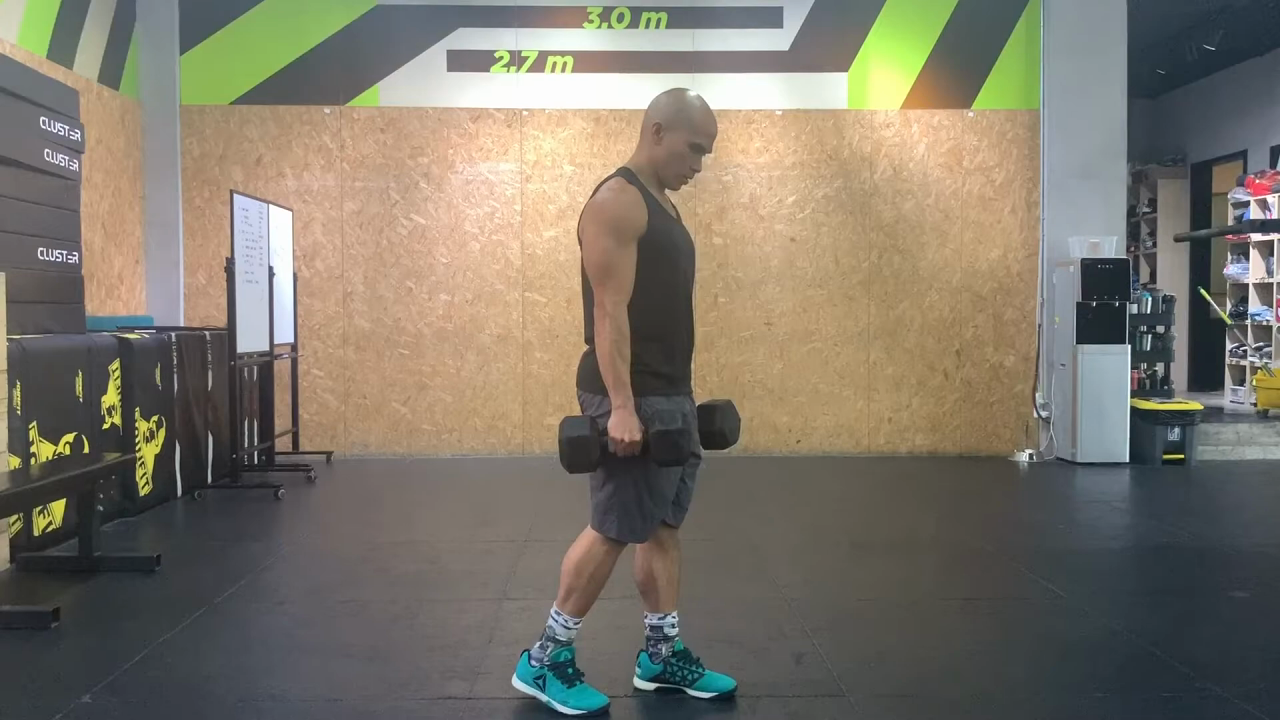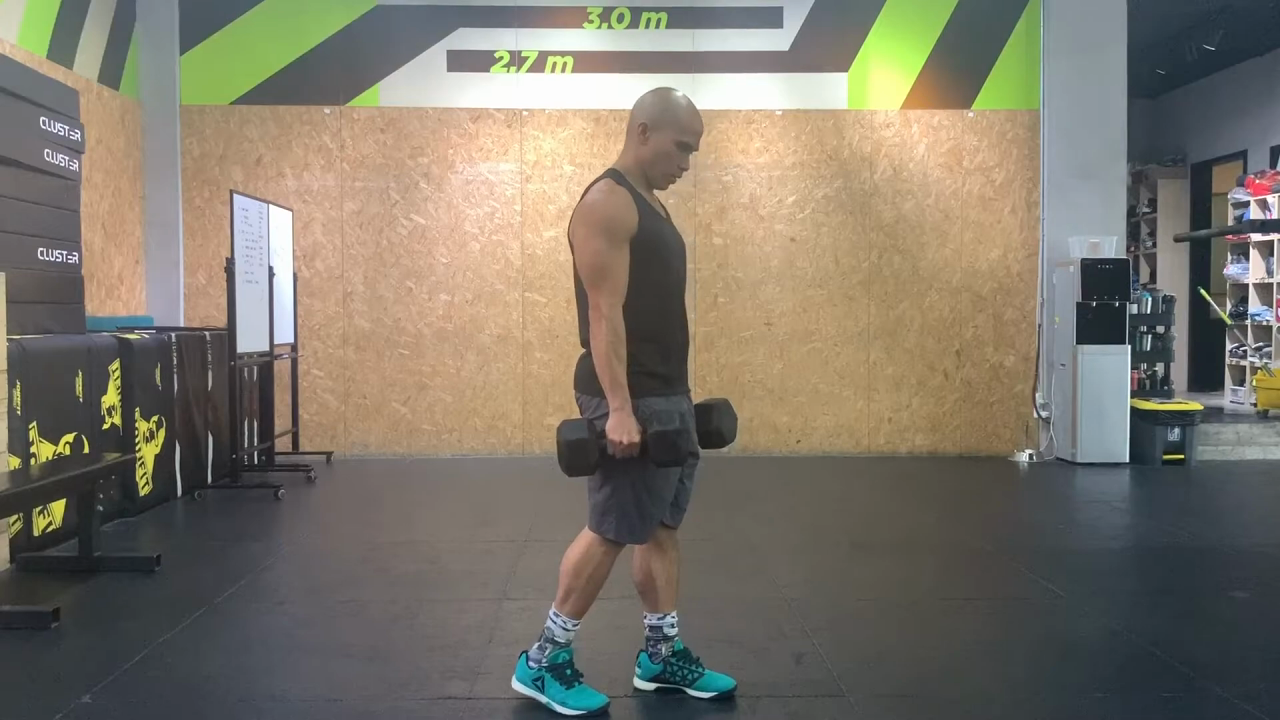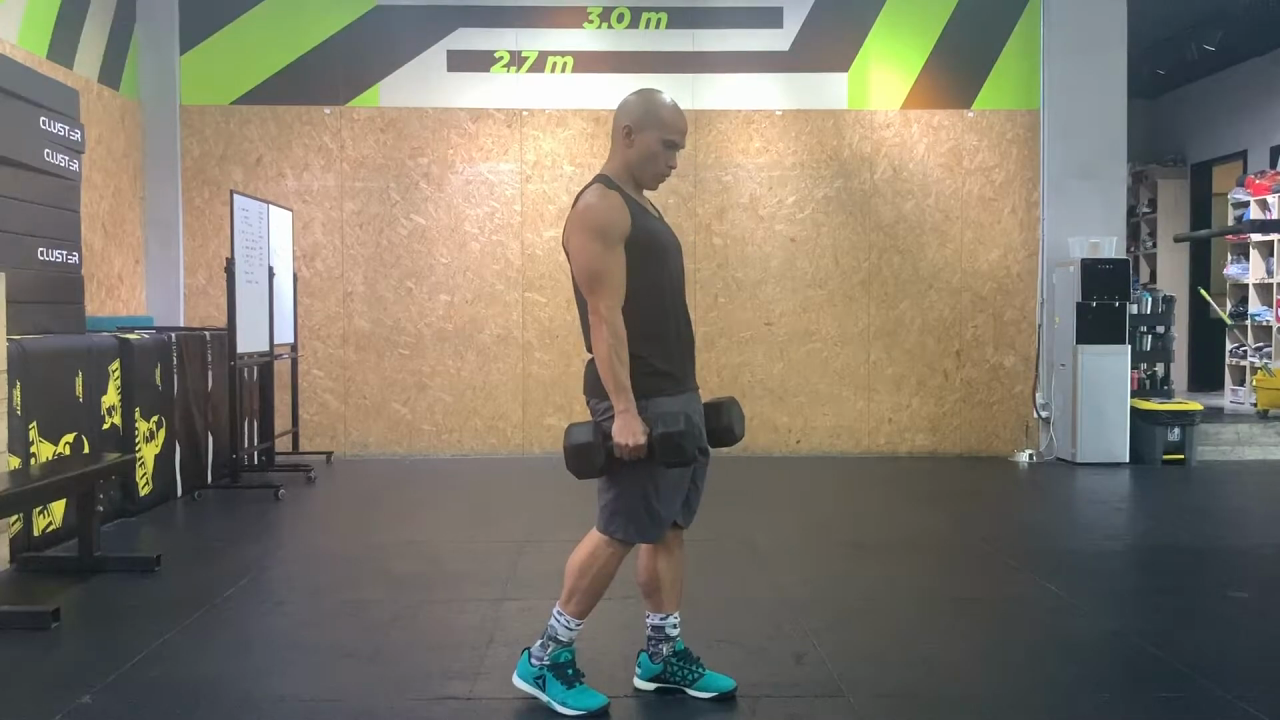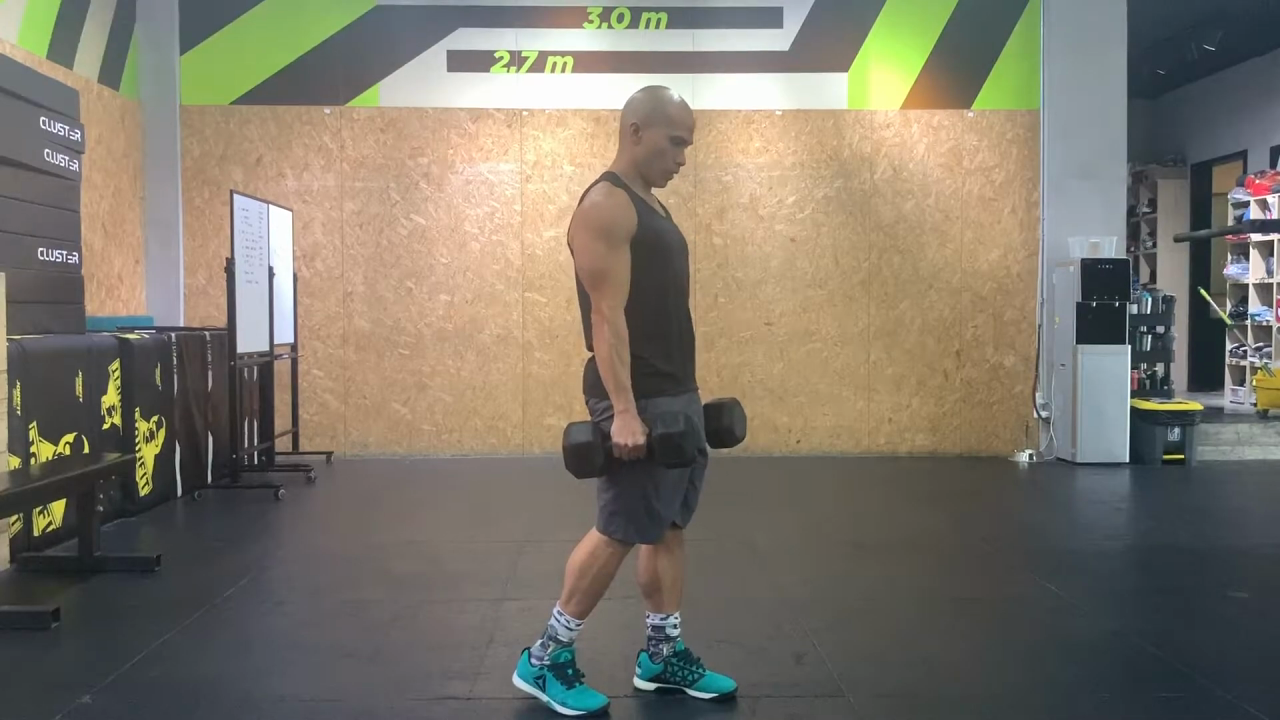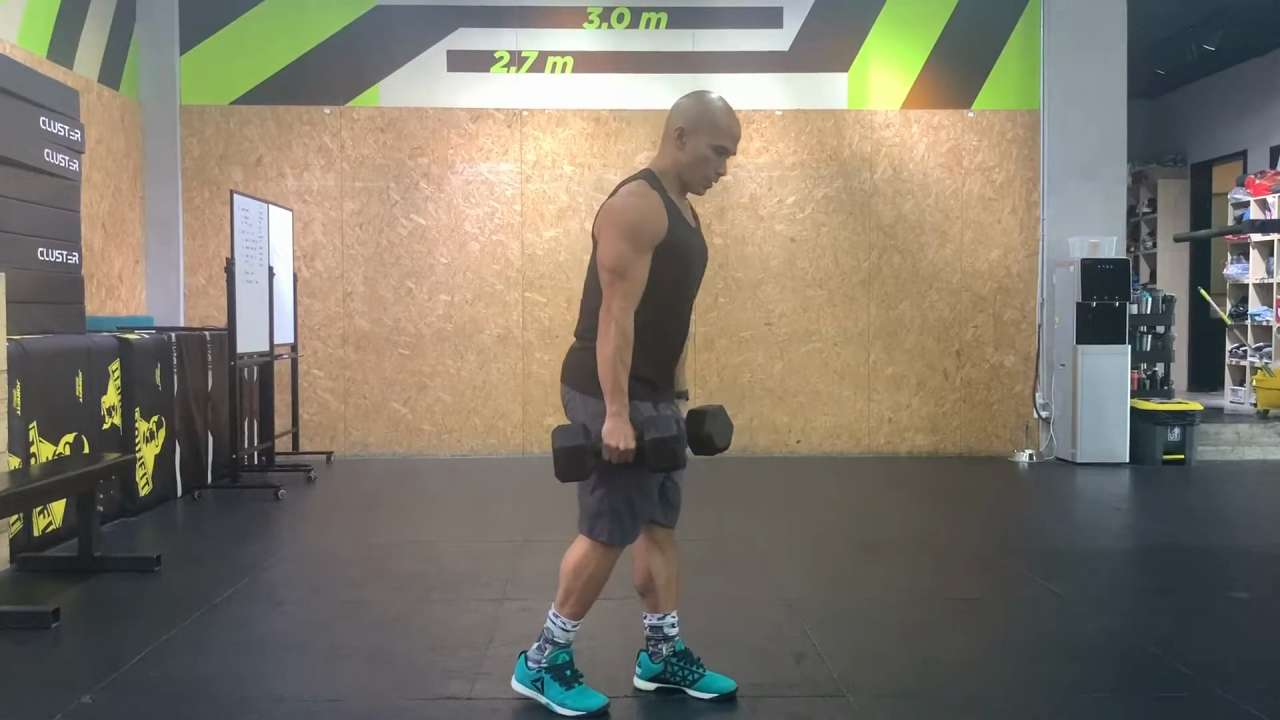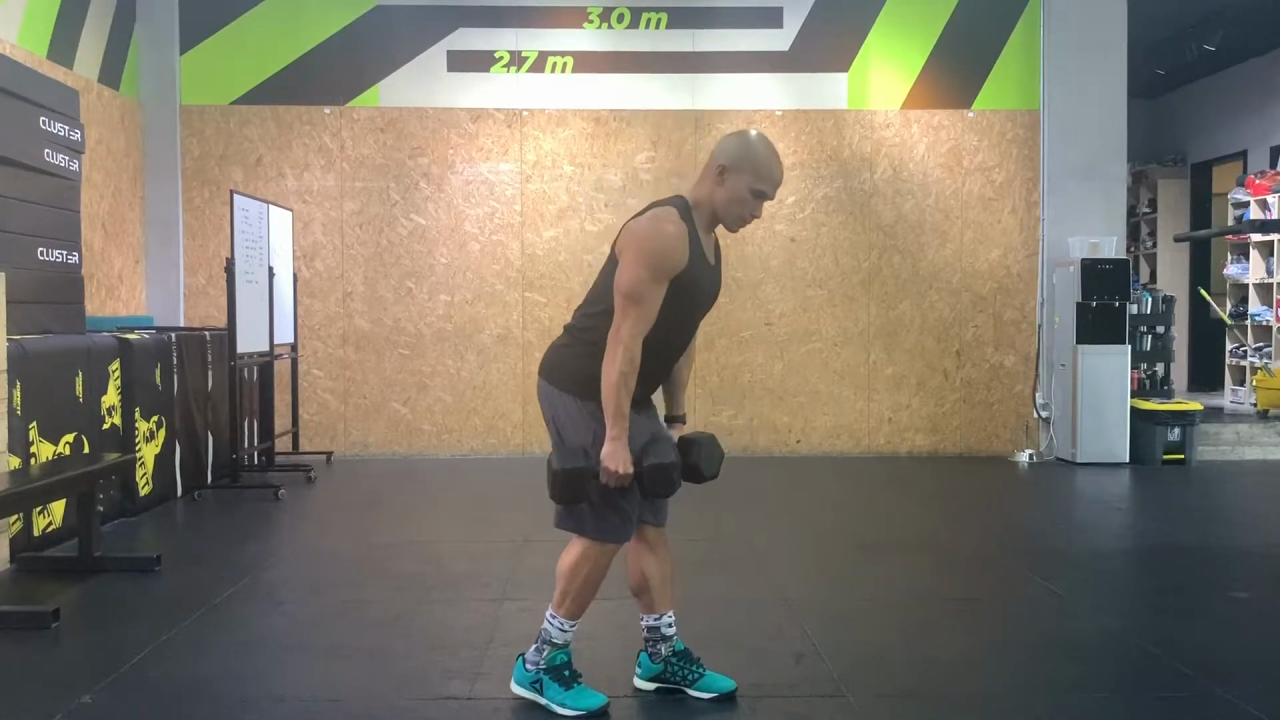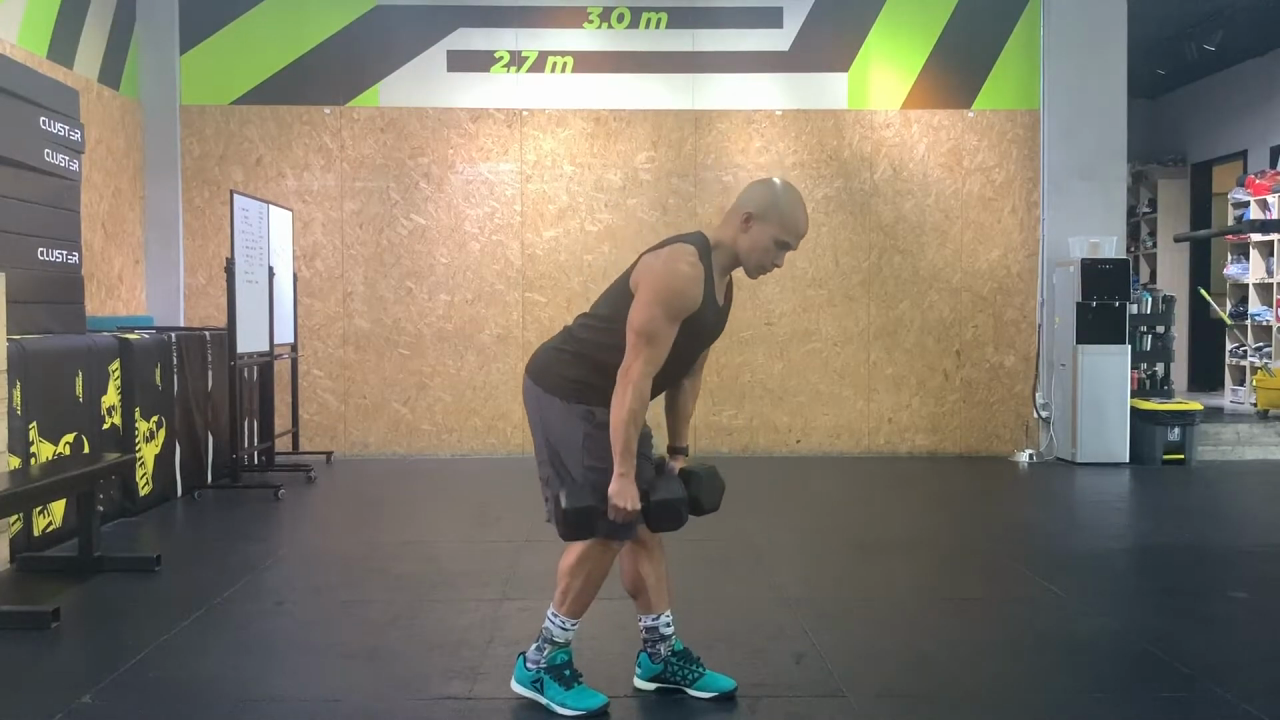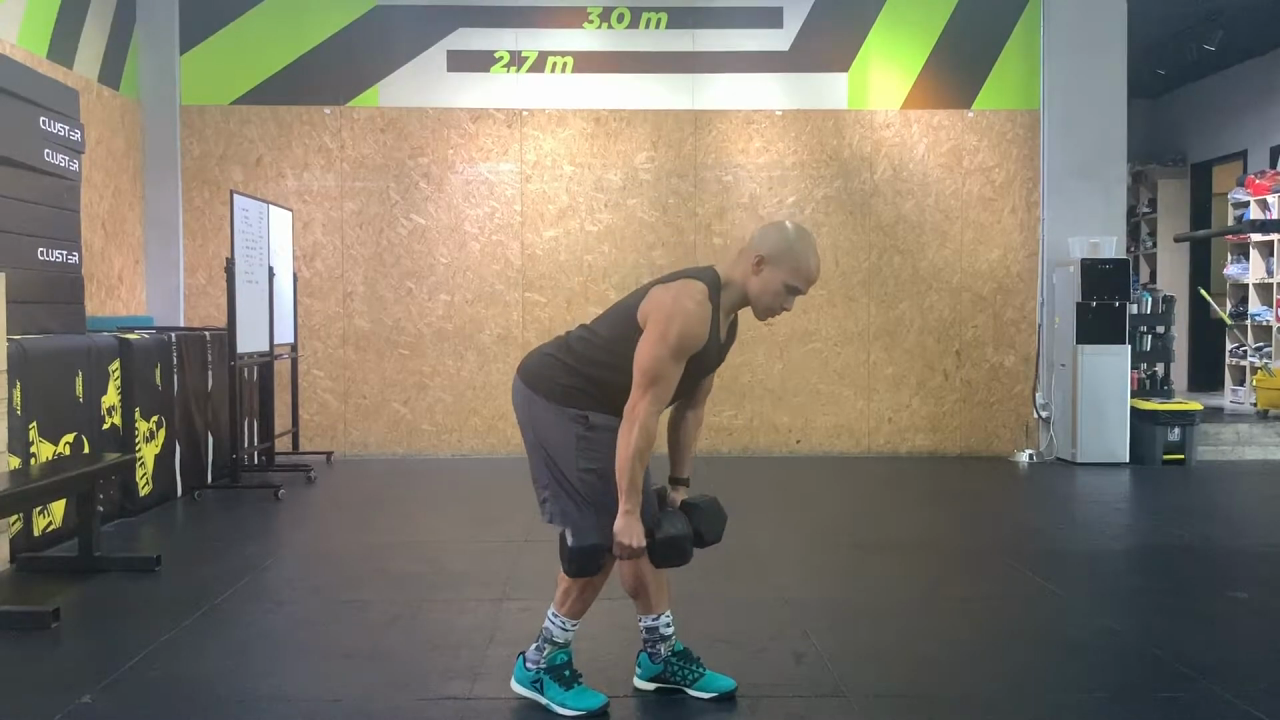
dt=0.4s
person 1, frame 1
left shoulder: (662, 205)
right shoulder: (617, 201)
right elbow: (611, 310)
left wrist: (679, 396)
right wrist: (621, 407)
left hip: (671, 392)
right hip: (631, 396)
left knee: (664, 525)
right knee: (615, 528)
left ankle: (663, 655)
right ankle: (545, 660)
person 1, frame 2
left shoulder: (650, 205)
right shoulder: (607, 203)
right elbow: (605, 313)
right wrist: (618, 407)
left hip: (668, 393)
right hip: (628, 399)
left knee: (661, 526)
right knee: (612, 530)
left ankle: (662, 654)
right ankle: (544, 661)
person 1, frame 3
left shoulder: (641, 206)
right shoulder: (598, 208)
right elbow: (605, 317)
right wrist: (624, 411)
left hip: (678, 392)
right hip: (639, 400)
left knee: (669, 526)
right knee: (621, 529)
left ankle: (663, 654)
right ankle: (545, 659)
person 1, frame 4
left shoulder: (650, 205)
right shoulder: (606, 206)
right elbow: (608, 316)
right wrist: (624, 412)
left hip: (676, 394)
right hip: (638, 401)
left knee: (669, 527)
right knee: (621, 530)
left ankle: (664, 654)
right ankle: (546, 659)
person 1, frame 5
left shoulder: (682, 211)
right shoulder: (636, 205)
right elbow: (616, 316)
left wrist: (677, 396)
right wrist: (616, 414)
left hip: (653, 394)
right hip: (611, 394)
left knee: (659, 524)
right knee: (610, 530)
left ankle: (663, 655)
right ankle: (542, 662)
person 1, frame 6
left shoulder: (708, 243)
right shoulder: (661, 233)
left elbow: (680, 340)
right elbow: (625, 338)
left wrist: (676, 420)
right wrist: (615, 438)
left hip: (629, 397)
right hip: (582, 390)
left knee: (649, 523)
right knee: (603, 527)
left ankle: (662, 654)
right ankle: (540, 664)
person 1, frame 7
left shoulder: (721, 283)
right shoulder: (678, 271)
left elbow: (686, 374)
right elbow: (635, 375)
left wrist: (678, 453)
right wrist: (622, 475)
left hip: (602, 398)
right hip: (566, 392)
left knee: (643, 524)
right knee: (605, 527)
left ankle: (661, 655)
right ankle: (541, 663)
person 1, frame 8
left shoulder: (724, 317)
right shoulder: (687, 308)
left elbow: (689, 407)
right elbow: (642, 412)
left wrist: (680, 484)
right wrist: (627, 512)
left hip: (592, 403)
right hip: (554, 397)
left knee: (644, 530)
right knee: (605, 532)
left ankle: (661, 655)
right ankle: (540, 664)
